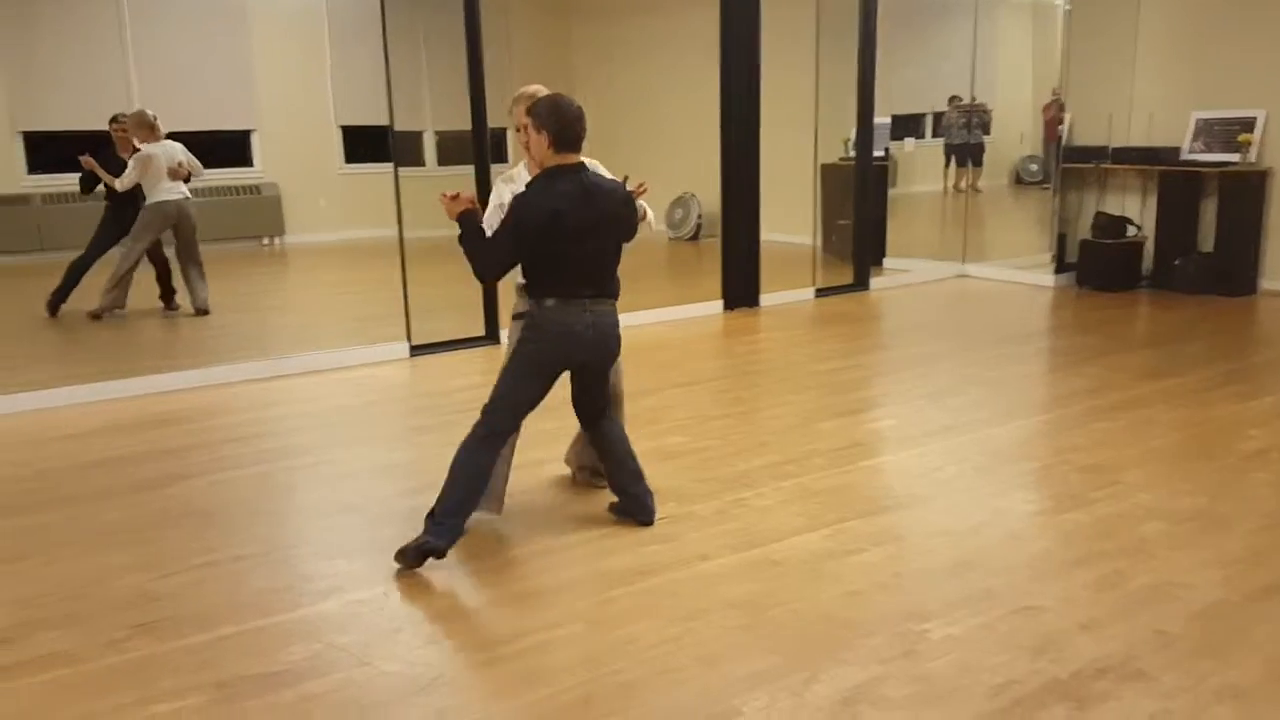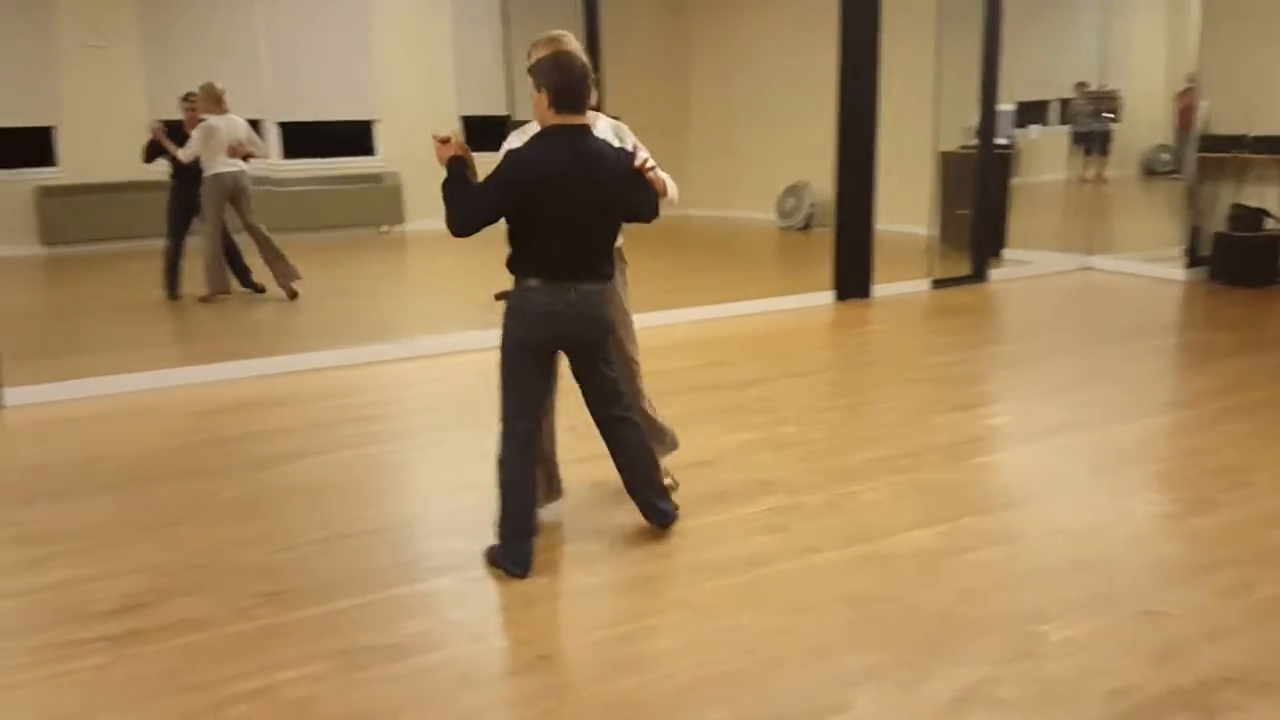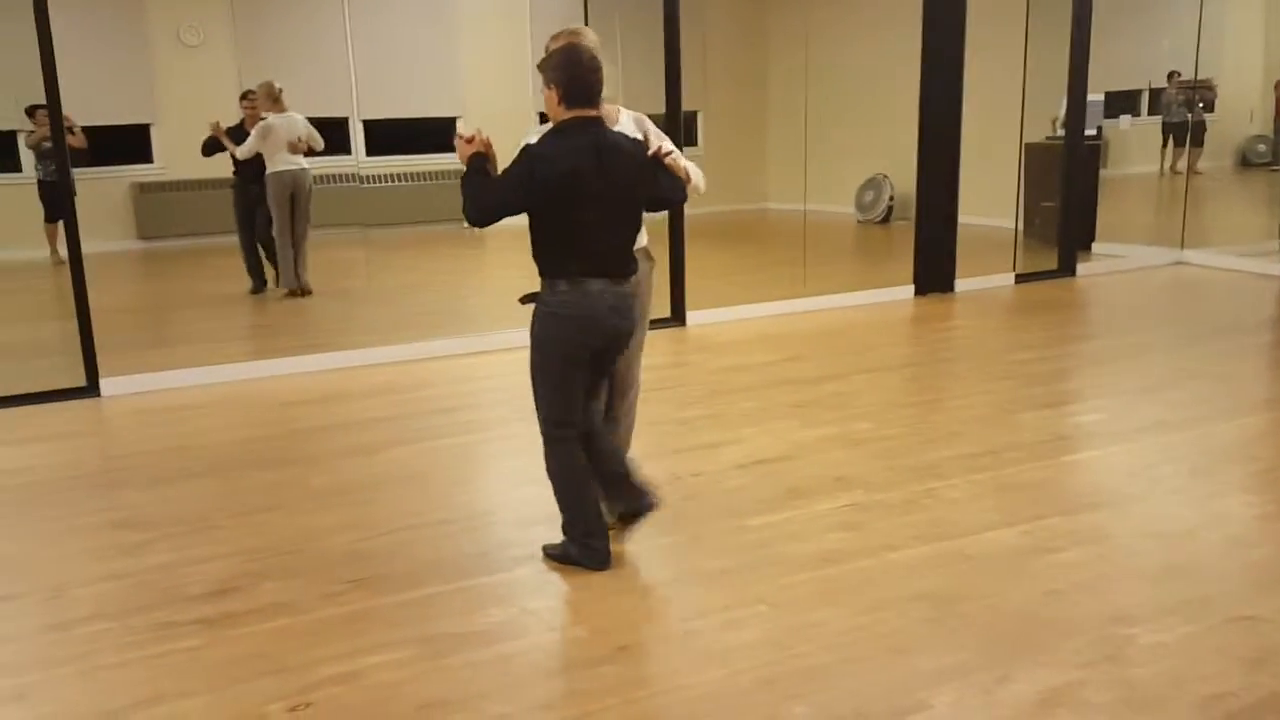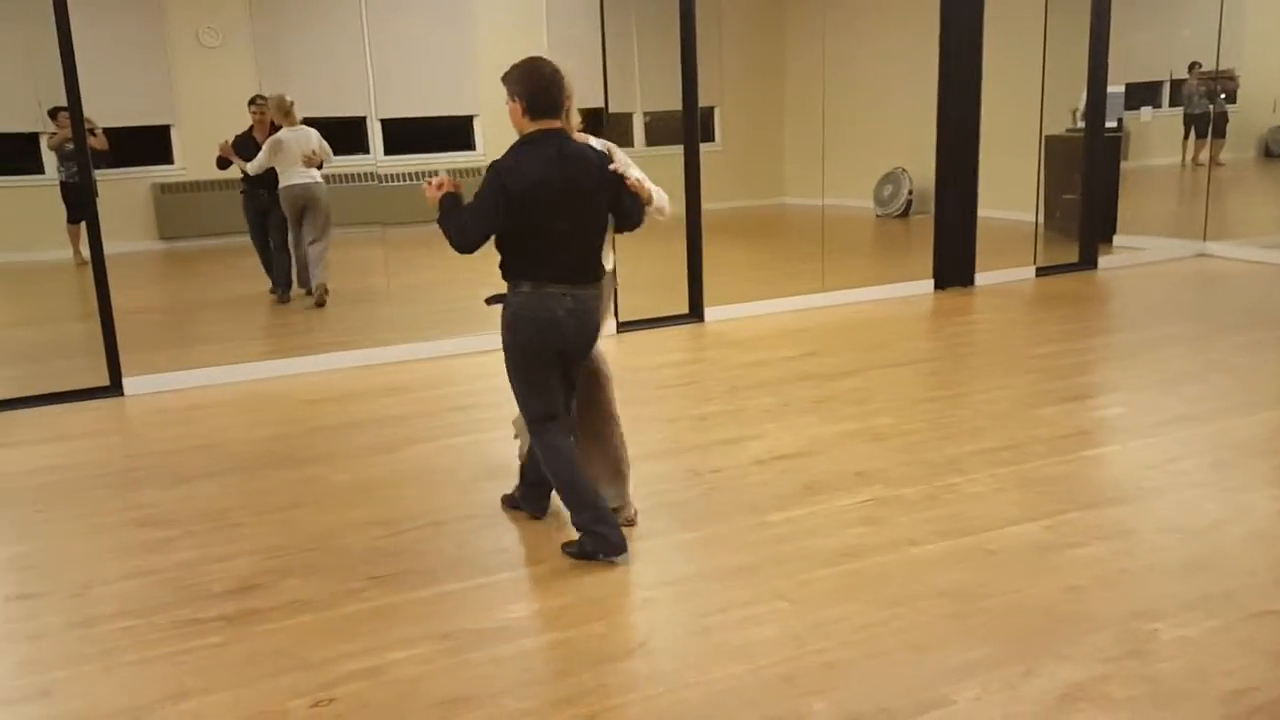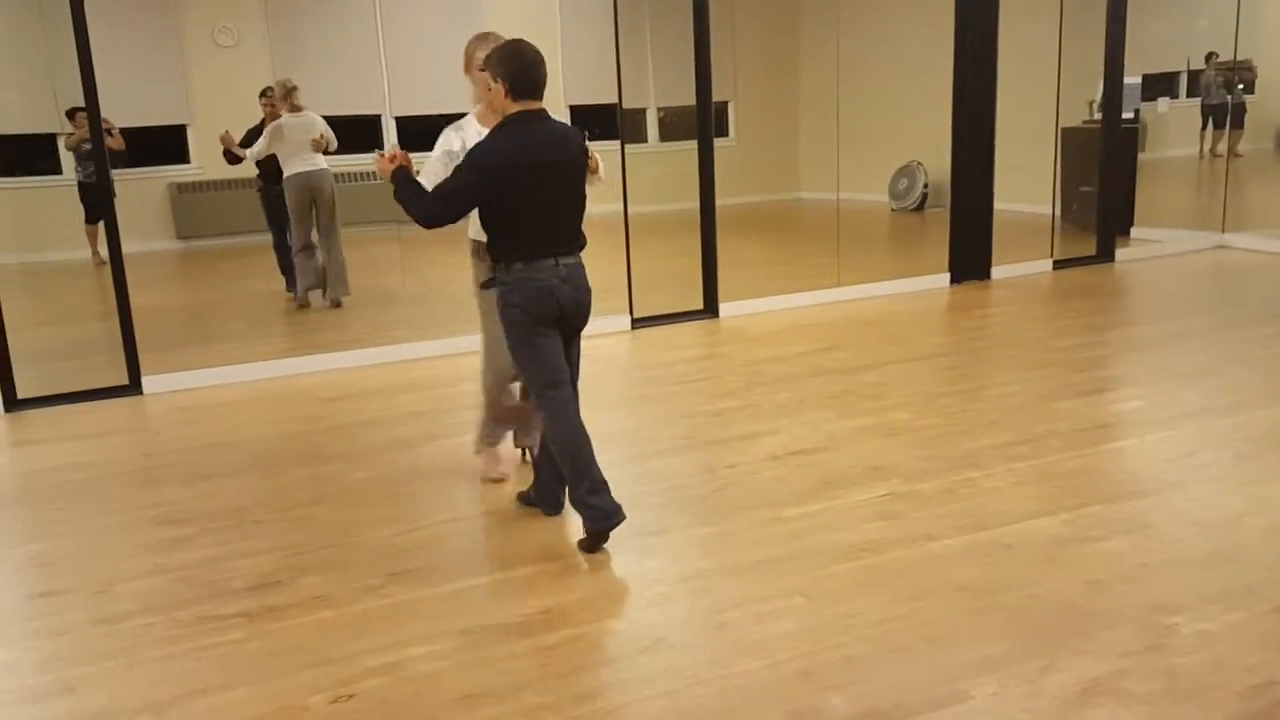
dt=0.5s
person 1, frame 1
left shoulder: (534, 203)
right shoulder: (610, 193)
left elbow: (488, 267)
left wrist: (467, 219)
left hip: (551, 324)
right hip: (603, 321)
left knee: (491, 429)
right knee: (598, 413)
left ankle: (437, 535)
right ankle: (637, 501)
person 1, frame 2
left shoulder: (523, 163)
right shoulder: (615, 162)
left elbow: (463, 221)
right elbow: (645, 209)
left wrist: (456, 167)
right wrist: (643, 175)
left hip: (535, 304)
right hip: (592, 302)
left knee: (521, 430)
right knee: (616, 410)
left ankle: (515, 549)
right ankle: (658, 506)
person 1, frame 3
left shoulder: (541, 158)
right shoulder: (630, 152)
left elbow: (482, 211)
right elbow: (673, 196)
left wrist: (477, 163)
right wrist: (659, 160)
left hip: (566, 304)
right hip: (619, 300)
left knee: (560, 427)
right knee: (580, 414)
left ankle: (588, 542)
right ankle: (628, 494)
person 1, frame 4
left shoulder: (510, 171)
right shoulder: (595, 163)
left elbow: (468, 238)
right elbow: (630, 217)
left wrist: (447, 201)
right wrist: (628, 185)
left hip: (532, 307)
right hip: (585, 304)
left knee: (547, 422)
right knee: (554, 408)
left ankle: (601, 532)
right ankle: (532, 495)
person 1, frame 5
left shoulder: (493, 152)
right shoulder: (572, 141)
left elbow: (433, 212)
left wrist: (399, 177)
left hip: (524, 286)
right hip: (572, 278)
left knee: (553, 396)
right knee: (560, 389)
left ankle: (597, 507)
right ankle: (548, 488)
person 2, frame 1
left shoulder: (589, 173)
right shoulder: (509, 186)
left elbow: (643, 219)
left wrist: (634, 205)
right hip: (534, 299)
left knee: (607, 390)
left ankle: (587, 462)
right ankle: (480, 493)
person 2, frame 2
left shoulder: (612, 133)
right shoulder: (524, 141)
left elbow: (668, 193)
left wrist: (652, 178)
left knee: (623, 368)
left ankle: (650, 454)
right ankle: (535, 485)
person 2, frame 3
left shoulder: (635, 125)
right shoulder: (548, 140)
left elbow: (695, 184)
left wrist: (678, 168)
left hip: (631, 266)
left knee: (624, 378)
person 2, frame 4
left shoulder: (601, 155)
left elbow: (662, 206)
left wrist: (639, 189)
left hip: (596, 281)
right knee: (590, 379)
left ankle: (531, 431)
right ankle: (610, 495)
person 2, frame 5
right shoulder: (457, 137)
left elbow: (590, 173)
right elbow: (426, 193)
left wrist: (588, 163)
right hip: (491, 253)
right knee: (501, 355)
left ankle: (534, 437)
right ankle: (491, 441)
person 3, frame 1
left shoulder: (143, 156)
right shoulder: (177, 147)
left elbow: (120, 185)
right elbow: (199, 171)
left wrist: (95, 168)
left hip: (158, 207)
right hip: (183, 204)
left knee: (130, 252)
right knee: (190, 257)
left ankle: (108, 303)
right ankle: (200, 302)
person 3, frame 2
left shoulder: (205, 127)
right shoulder: (240, 123)
left elbow: (184, 156)
right elbow: (261, 150)
left wrist: (162, 139)
left hip: (215, 179)
right hip: (239, 177)
left knee: (213, 234)
right knee: (256, 229)
left ankle: (216, 287)
right ankle: (286, 279)
person 3, frame 3
left shoulder: (264, 126)
right shoulder: (300, 120)
left elbow: (241, 154)
right elbow: (319, 145)
left wrist: (222, 137)
left hip: (277, 177)
right hip: (301, 174)
left knee: (283, 232)
right knee: (300, 231)
left ankle: (292, 284)
right ankle: (302, 281)
person 3, frame 4
left shoulder: (276, 141)
right shoulder: (312, 133)
left elbow: (253, 169)
right elbow: (329, 157)
left wrist: (232, 156)
left hip: (290, 191)
right hip: (315, 188)
left knee: (299, 239)
right knee: (316, 239)
left ankle: (308, 283)
right ankle: (318, 283)
person 3, frame 5
left shoulder: (277, 127)
right shoulder: (316, 120)
left elbow: (252, 155)
right elbow: (333, 146)
left wrist: (232, 146)
left hip: (296, 180)
right hip: (322, 176)
left knee: (301, 238)
right knee: (329, 235)
left ankle: (304, 292)
right ankle: (335, 293)
person 4, frame 1
right shoulder: (105, 159)
left elbow: (172, 172)
right elbow: (86, 189)
left wrist: (181, 173)
right wrist: (88, 170)
left hip: (140, 213)
right hip: (115, 215)
left knee: (158, 257)
right knee: (88, 257)
left ankle: (168, 297)
right ankle: (56, 299)
person 4, frame 2
right shoulder: (172, 135)
right elbow: (148, 158)
right wrist: (156, 139)
right hip: (181, 193)
left knee: (223, 237)
right knee: (175, 240)
left ankle: (246, 279)
right ankle: (171, 285)
person 4, frame 3
right shoulder: (233, 133)
right elbow: (207, 151)
right wrist: (213, 136)
left hip: (266, 188)
right hip: (243, 189)
left knee: (263, 233)
right knee: (247, 238)
left ankle: (281, 269)
right ankle: (258, 280)
person 4, frame 4
right shoulder: (242, 141)
right elbow: (222, 165)
right wrist: (225, 155)
left hip: (277, 196)
right hip: (252, 197)
left knee: (279, 242)
right knee: (260, 243)
left ankle: (283, 288)
right ankle: (277, 281)
person 4, frame 5
right shoulder: (254, 133)
right elbow: (235, 159)
right wrist: (228, 148)
right hip: (268, 191)
right knee: (278, 240)
left ankle: (298, 283)
right ankle: (289, 280)
